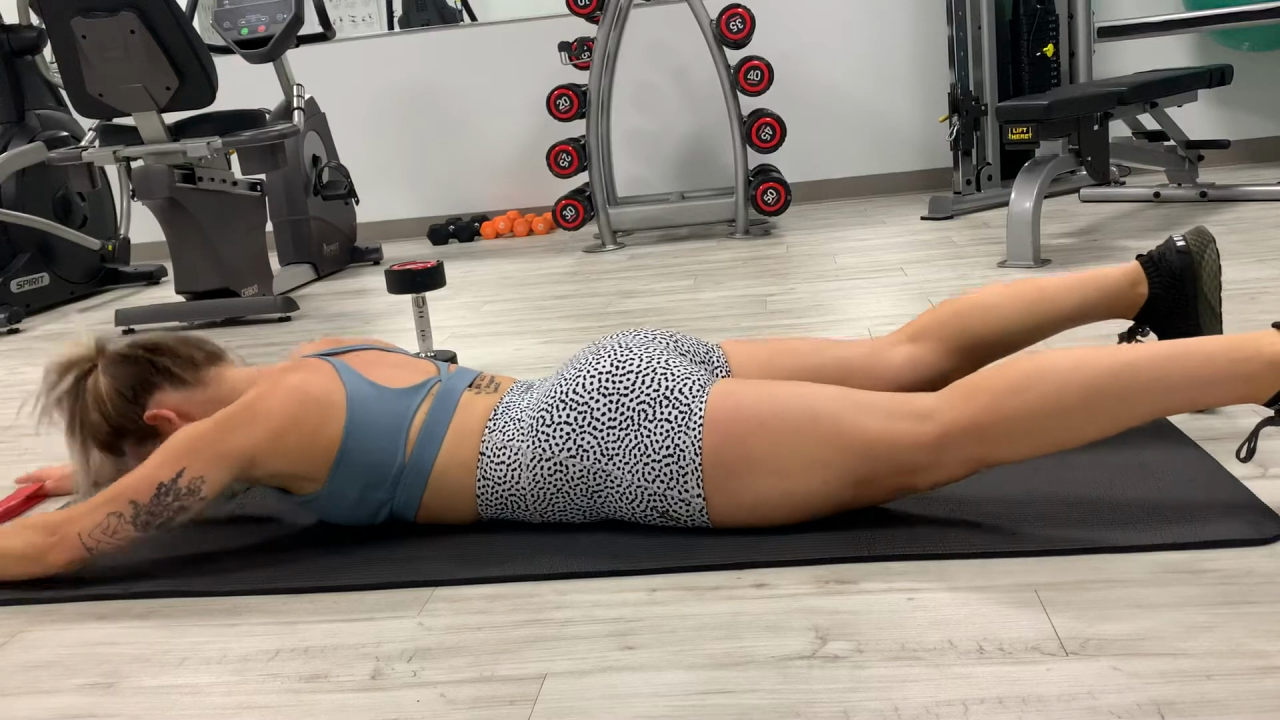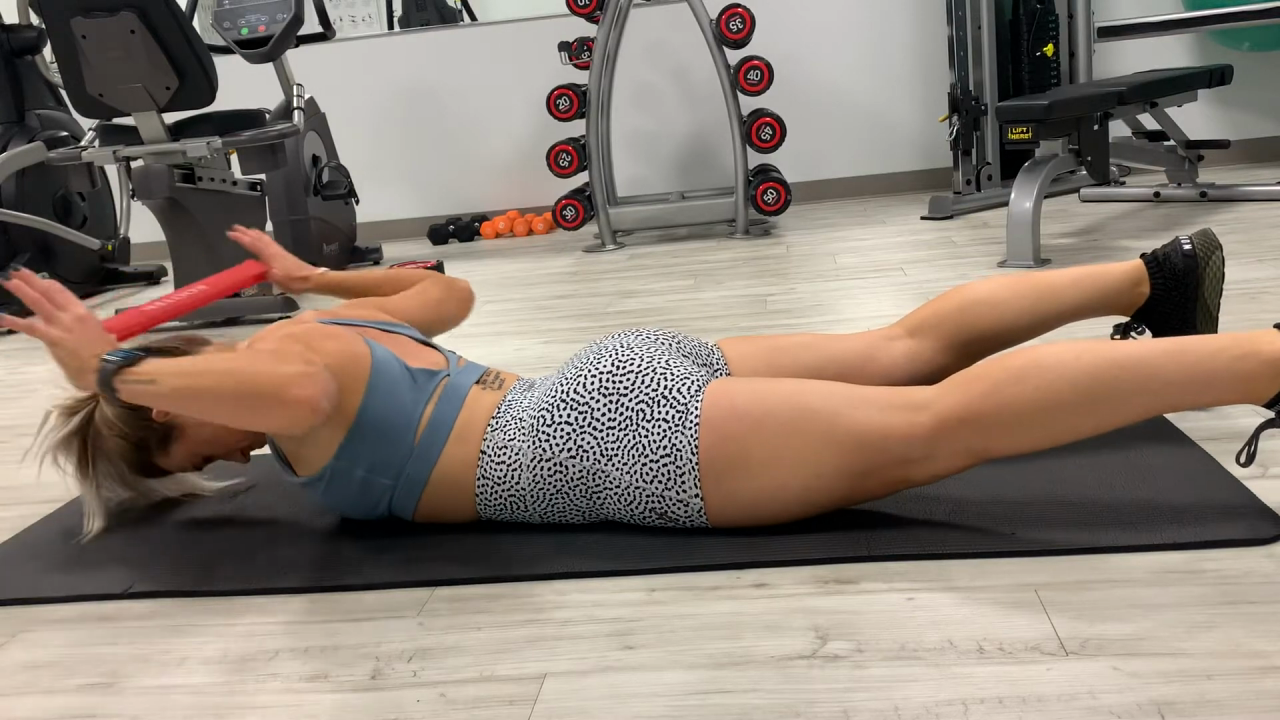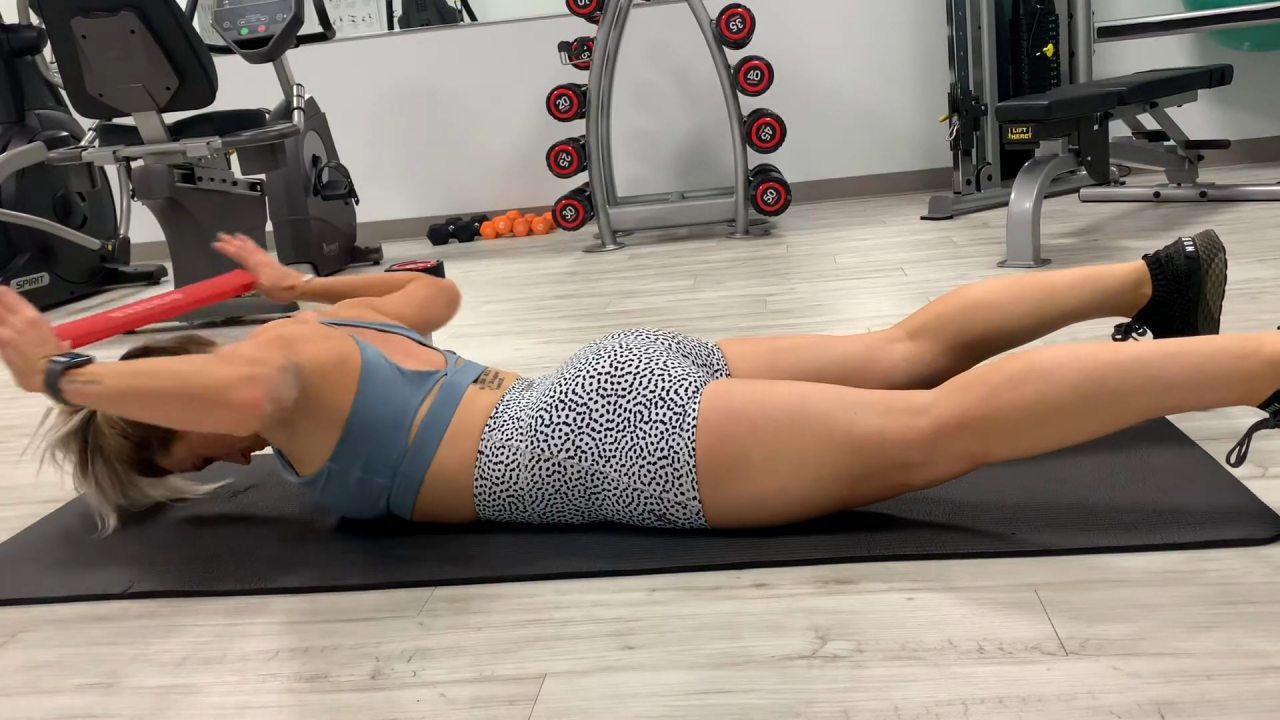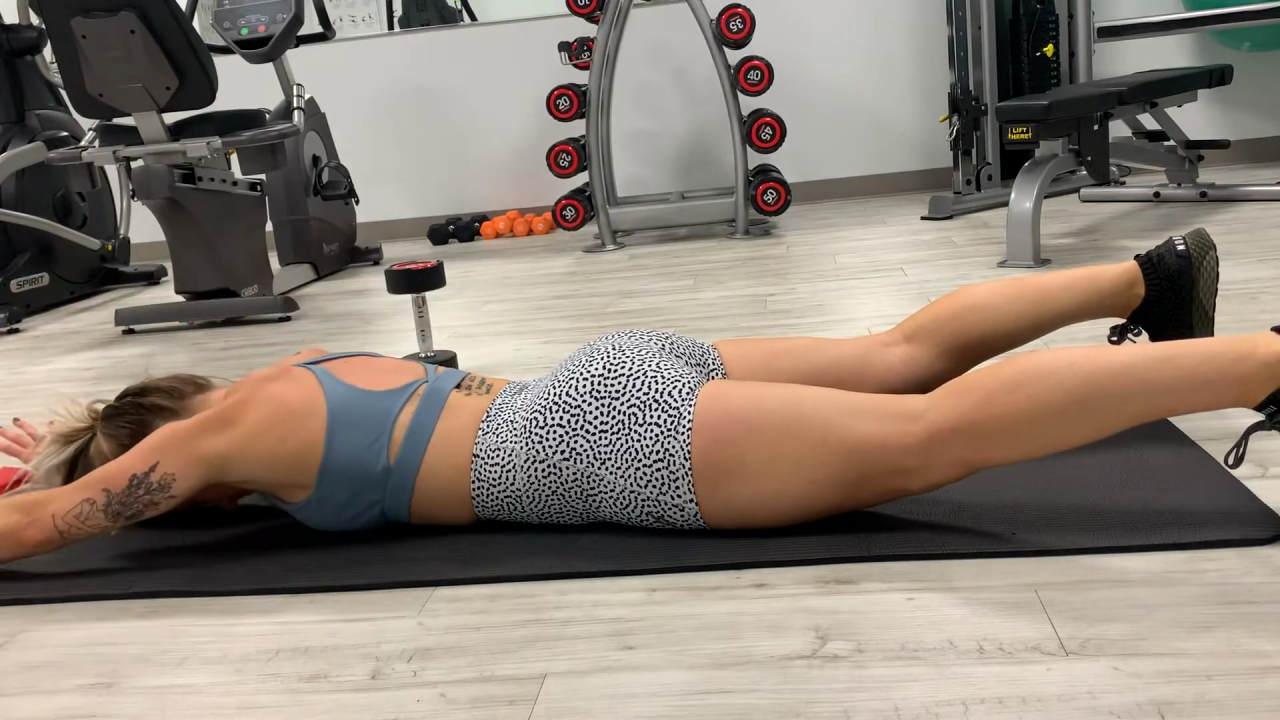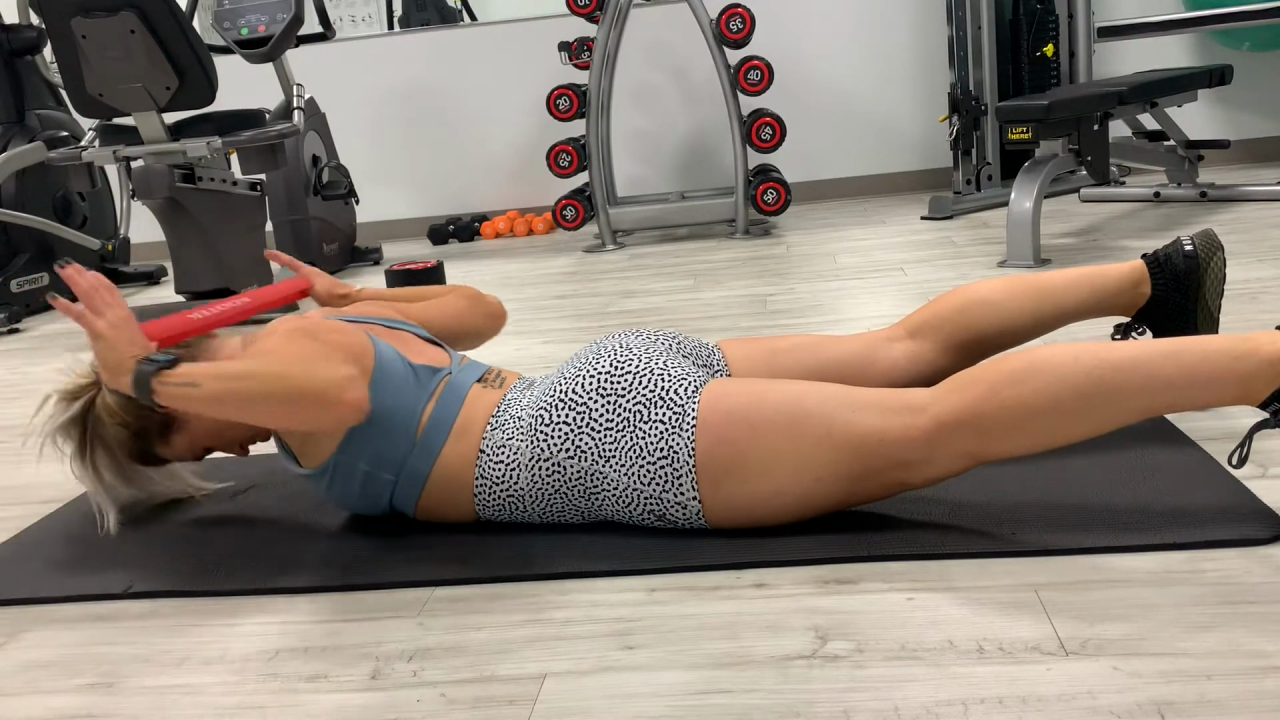
dt=1s
person 1, frame 1
left shoulder: (251, 425)
right shoulder: (313, 356)
right wrist: (104, 455)
left hip: (622, 444)
right hip: (625, 381)
left knee: (945, 432)
right knee: (913, 356)
right ankle: (1150, 279)
person 1, frame 2
left shoulder: (280, 355)
right shoulder: (326, 325)
left elbow: (297, 398)
right elbow: (447, 288)
left wrist: (106, 360)
left hip: (617, 446)
right hip: (626, 377)
left knee: (941, 427)
right knee: (907, 348)
right ankle: (1152, 278)
person 1, frame 3
left shoulder: (267, 357)
right shoulder: (311, 323)
left elbow: (243, 394)
right elbow: (436, 289)
left hip: (613, 446)
right hip: (625, 376)
left knee: (937, 432)
right knee: (905, 351)
right ankle: (1152, 280)
person 1, frame 4
left shoulder: (225, 434)
right shoulder: (286, 375)
left hip: (608, 440)
right hip: (619, 379)
left knee: (930, 436)
right knee: (904, 353)
right ankle: (1148, 278)
person 1, frame 5
left shoulder: (279, 354)
right shoulder: (337, 323)
left elbow: (334, 399)
right elbow: (484, 307)
left wrist: (148, 372)
left hip: (618, 443)
right hip: (626, 376)
left knee: (932, 431)
right knee: (902, 352)
right ankle: (1151, 279)
